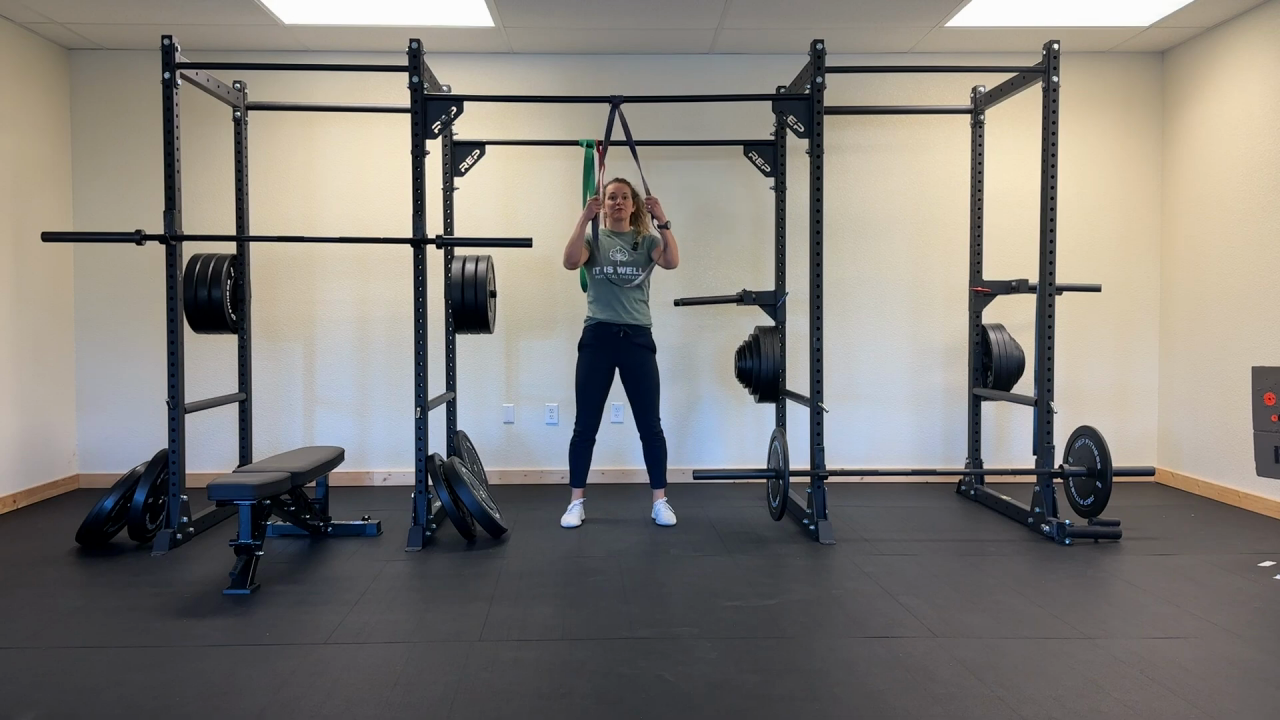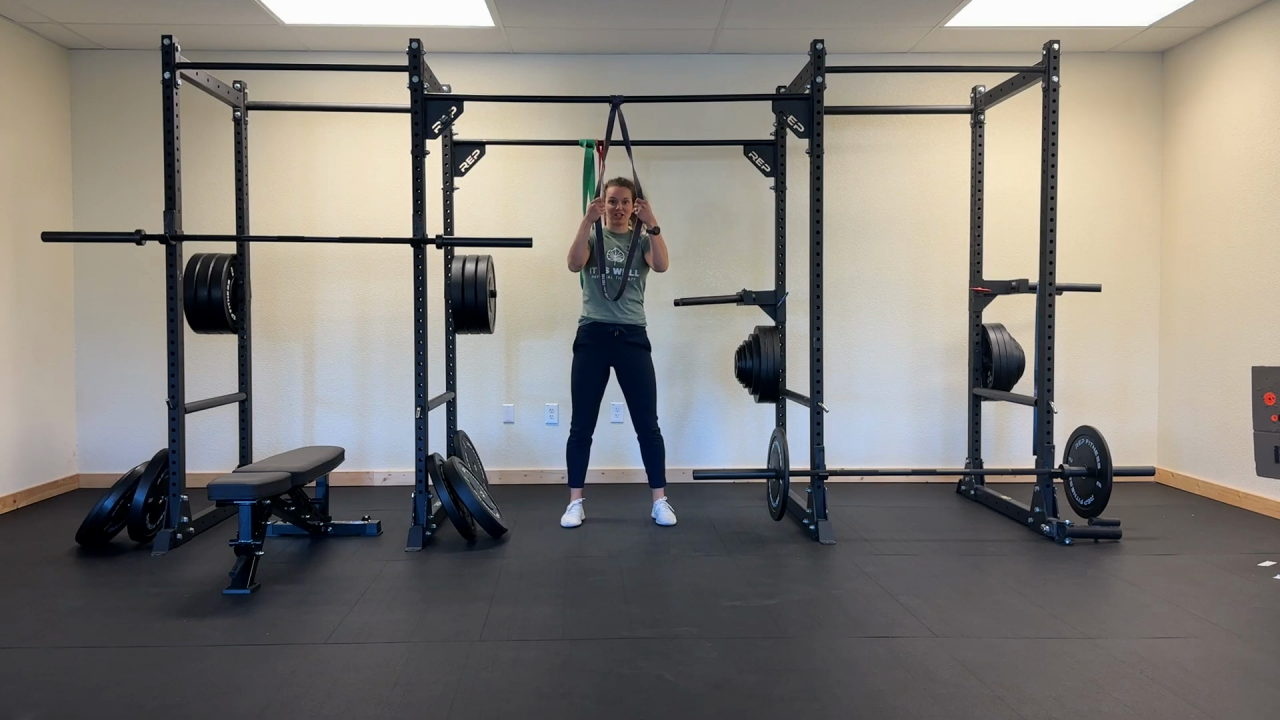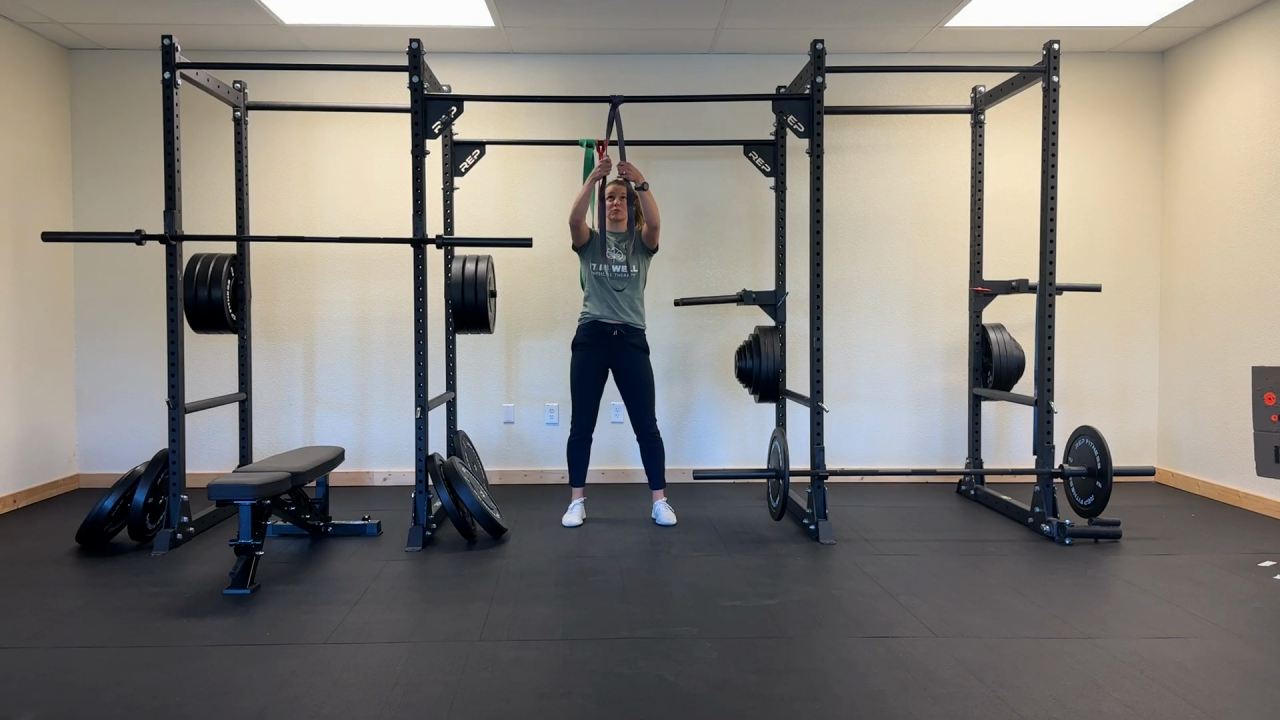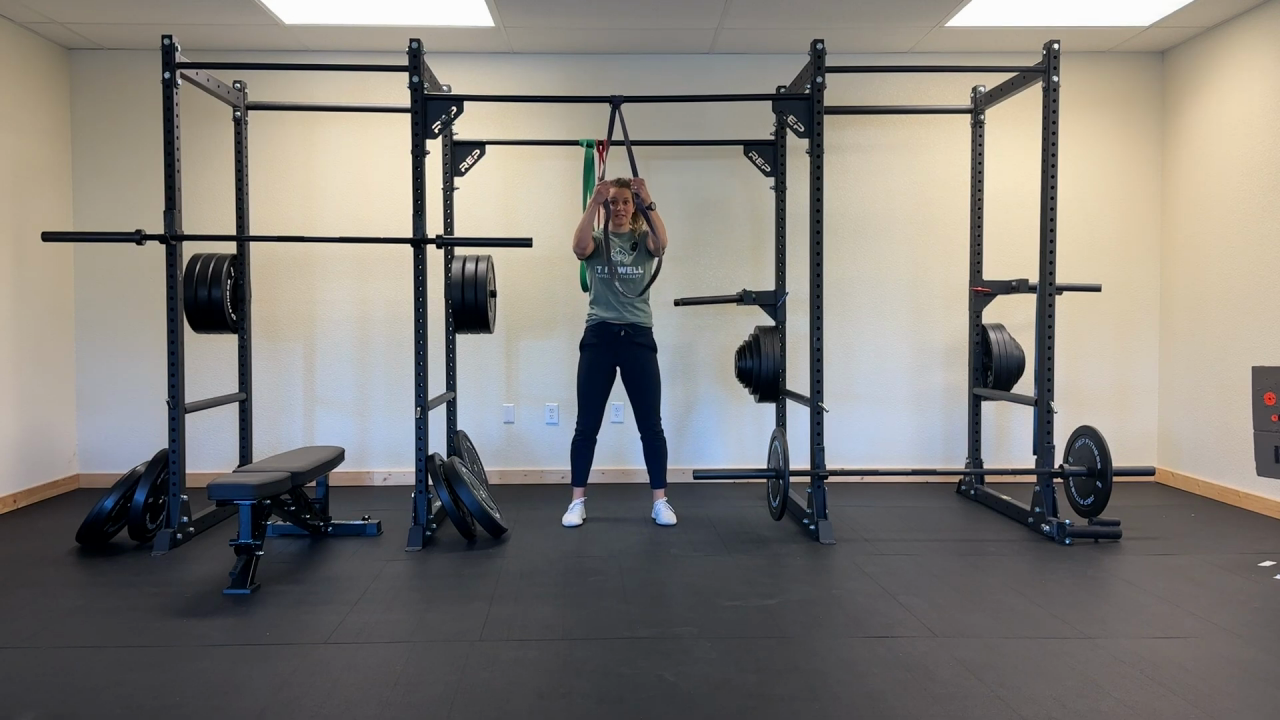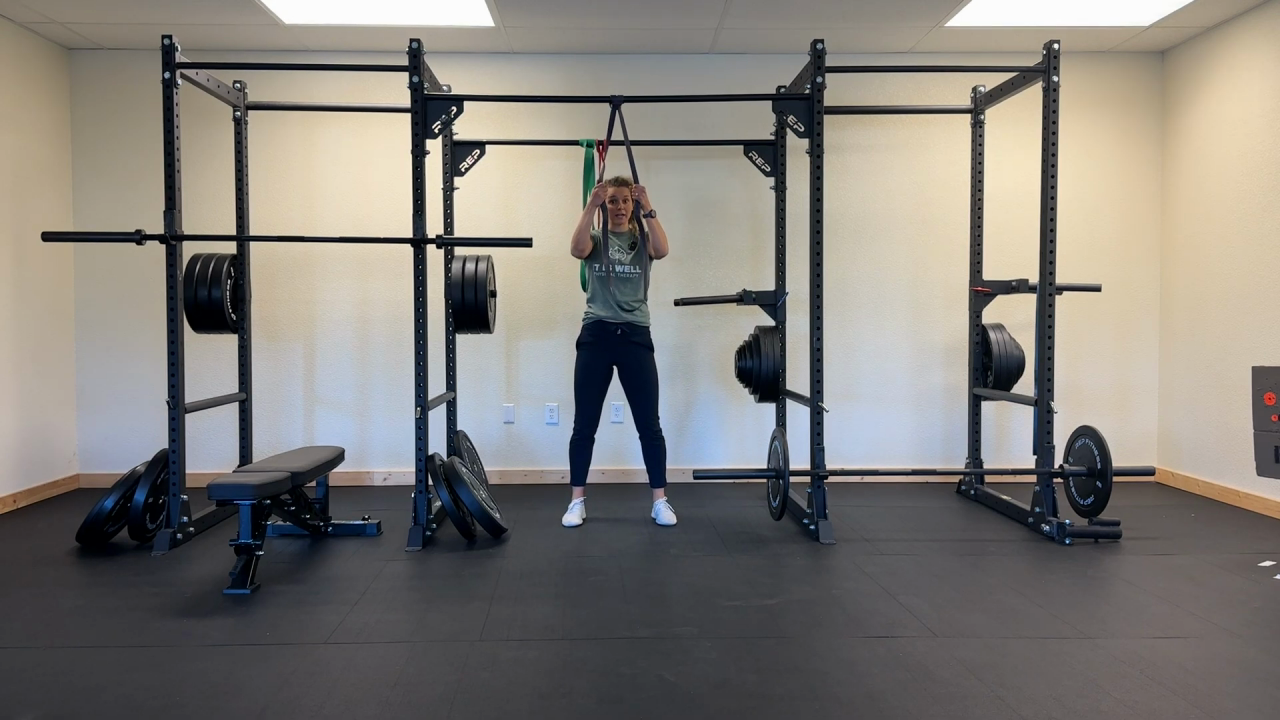
dt=1s
person 1, frame 1
left shoulder: (647, 240)
right shoulder: (593, 240)
left elbow: (672, 262)
right elbow: (570, 262)
left wrist: (662, 221)
right wrist: (584, 218)
left hip: (638, 339)
right hip: (597, 338)
left knee: (650, 425)
right knee: (585, 425)
left ankle: (660, 501)
right ankle: (576, 502)
person 1, frame 2
left shoulder: (642, 241)
right shoulder: (592, 238)
left elbow: (662, 265)
right elbow: (574, 265)
left wrist: (652, 224)
right wrist: (588, 221)
left hip: (632, 338)
right hip: (592, 337)
left knee: (647, 424)
right knee: (582, 425)
left ankle: (660, 501)
right ankle: (576, 502)
person 1, frame 3
left shoulder: (641, 242)
right shoulder: (590, 241)
left elbow: (655, 223)
right elbow: (574, 219)
left wrist: (641, 183)
right wrist: (592, 179)
left hip: (631, 340)
right hip: (591, 338)
left knee: (647, 426)
right knee: (581, 425)
left ankle: (659, 501)
right ankle: (577, 501)
person 1, frame 4
left shoulder: (644, 240)
right shoulder: (597, 241)
left elbow: (661, 244)
right elbow: (578, 248)
left wrist: (648, 201)
right wrist: (592, 203)
left hip: (638, 338)
right hip: (599, 337)
left knee: (650, 425)
right knee: (587, 424)
left ankle: (660, 501)
right ankle: (577, 501)
person 1, frame 5
left shoulder: (643, 242)
right shoulder: (594, 242)
left elbow: (662, 249)
right elbow: (575, 248)
left wrist: (648, 208)
right wrist: (590, 205)
left hip: (635, 337)
right hip: (596, 336)
left knee: (649, 424)
right knee: (585, 424)
left ankle: (660, 501)
right ankle: (577, 501)
